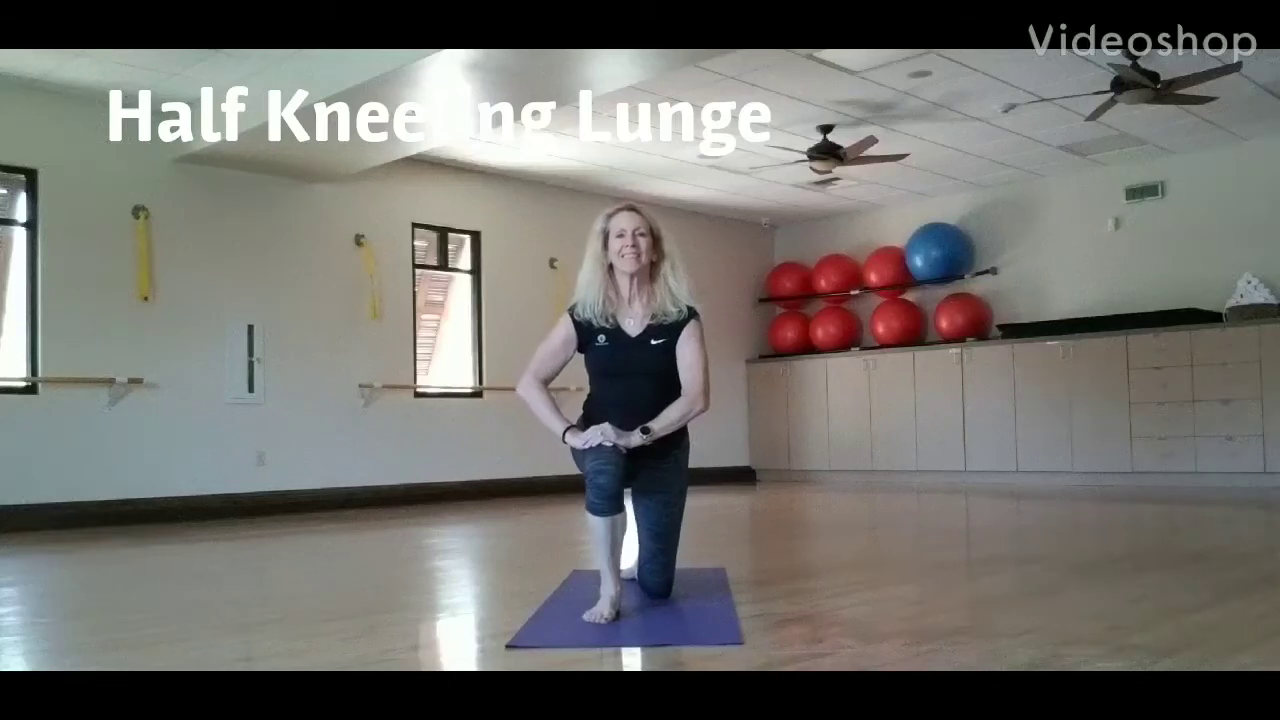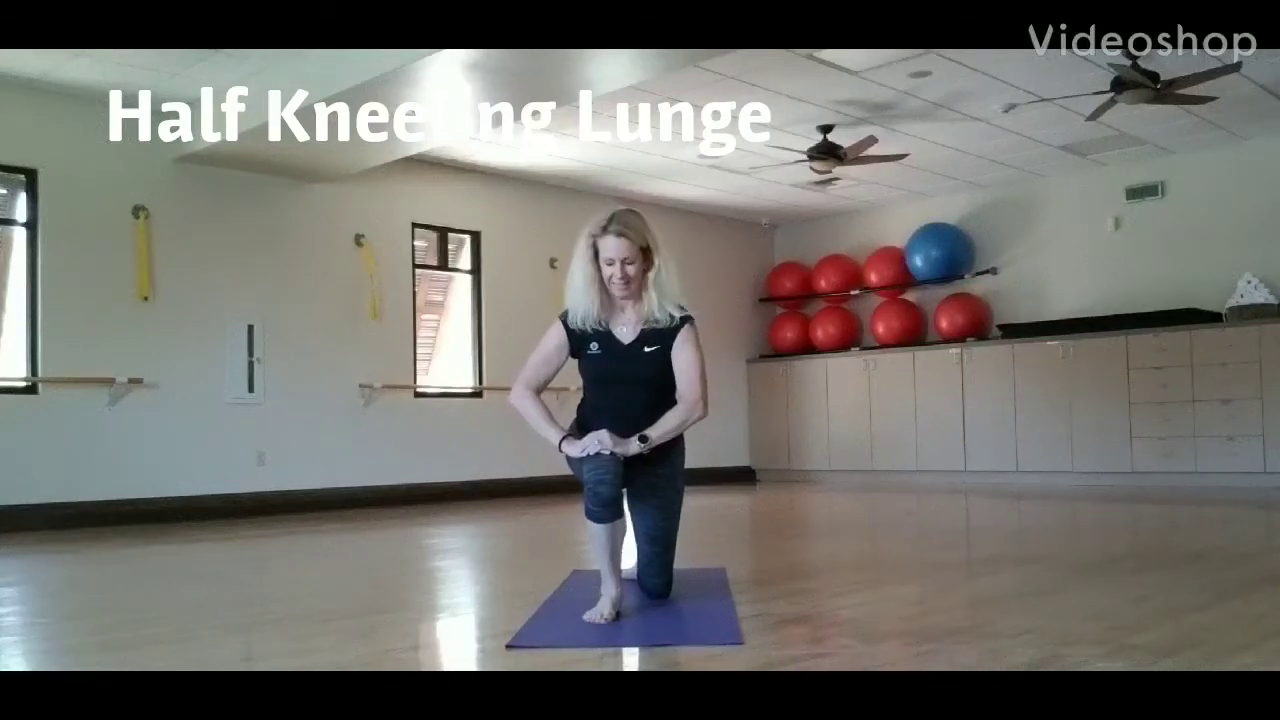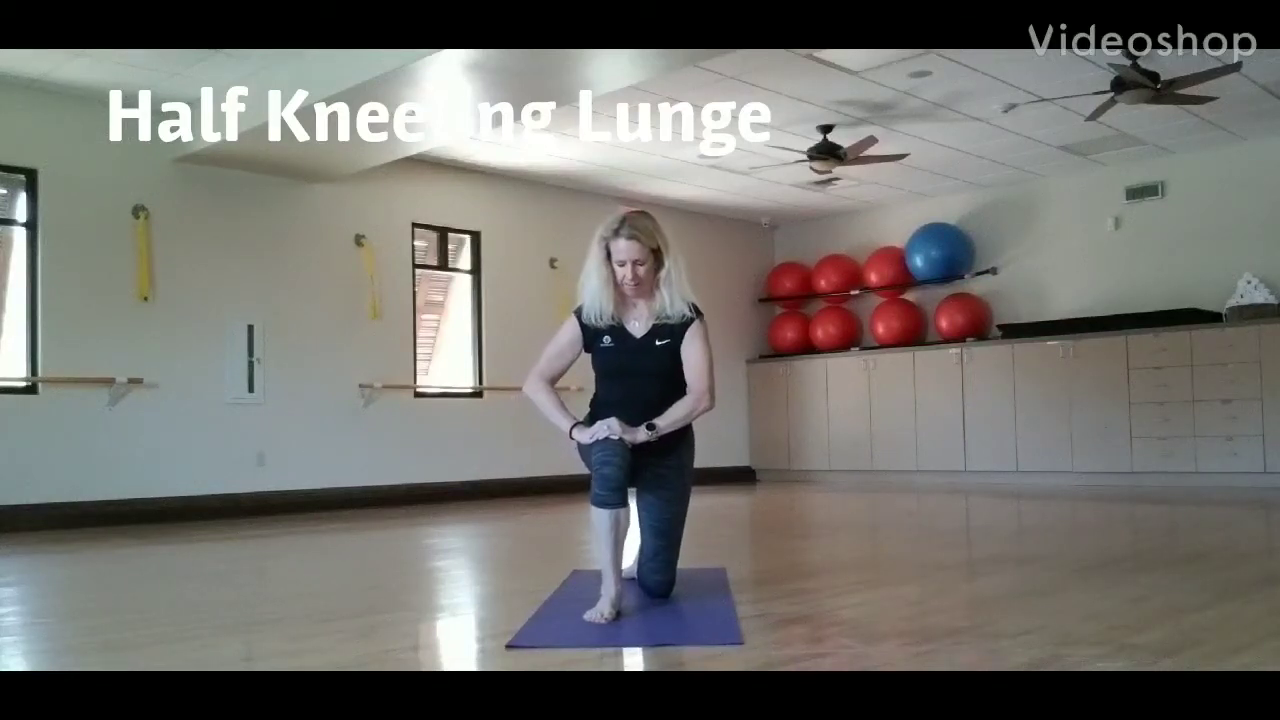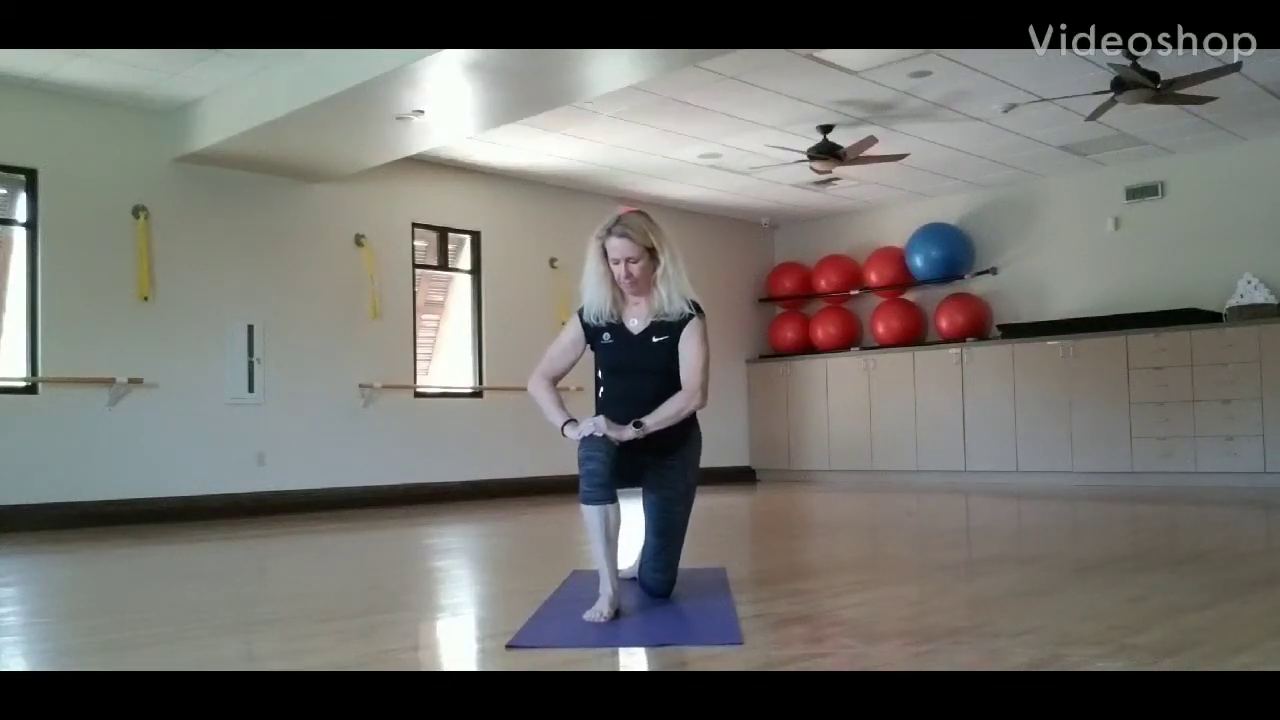
dt=0.7s
person 1, frame 1
left shoulder: (681, 317)
right shoulder: (584, 316)
left elbow: (697, 398)
right elbow: (529, 383)
left wrist: (637, 435)
right wrist: (569, 432)
left hip: (663, 448)
right hip: (602, 442)
left knee: (657, 586)
right knee: (604, 471)
left ankle: (639, 566)
right ankle: (609, 588)
person 1, frame 2
left shoulder: (674, 322)
right shoulder: (576, 321)
left elbow: (694, 404)
right elbow: (522, 392)
left wrist: (635, 443)
right wrist: (564, 441)
left hip: (657, 451)
right hip: (596, 447)
left knee: (656, 586)
right knee: (603, 477)
left ankle: (639, 566)
right ankle: (610, 589)
person 1, frame 3
left shoulder: (684, 318)
right shoulder: (591, 316)
left elbow: (702, 396)
right elbow: (536, 382)
left wrist: (642, 431)
right wrist: (576, 429)
left hip: (667, 447)
right hip: (607, 439)
left knee: (657, 584)
right knee: (610, 462)
left ankle: (640, 563)
right ankle: (610, 588)
person 1, frame 4
left shoulder: (684, 315)
right shoulder: (593, 316)
left elbow: (695, 394)
right elbow: (539, 380)
left wrist: (633, 428)
right wrist: (570, 426)
left hip: (672, 446)
right hip: (614, 439)
left knee: (658, 583)
right knee: (593, 458)
left ankle: (642, 564)
right ankle: (607, 589)
